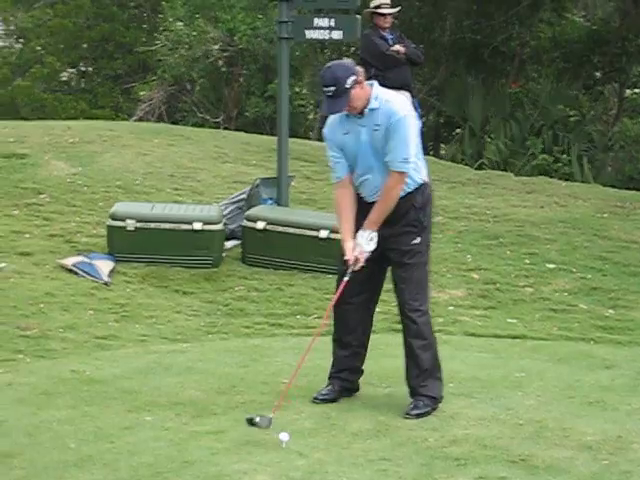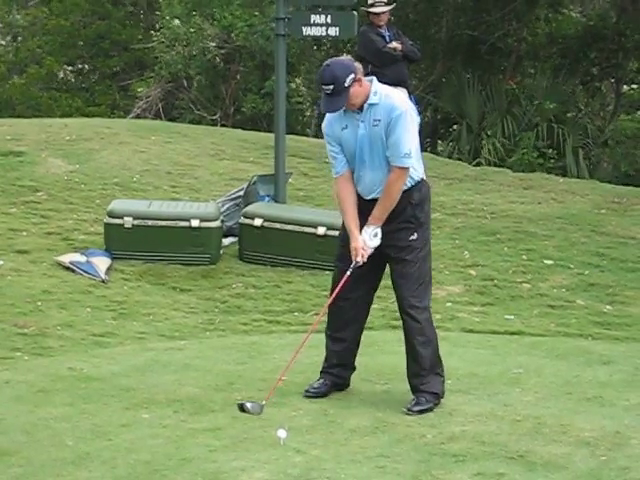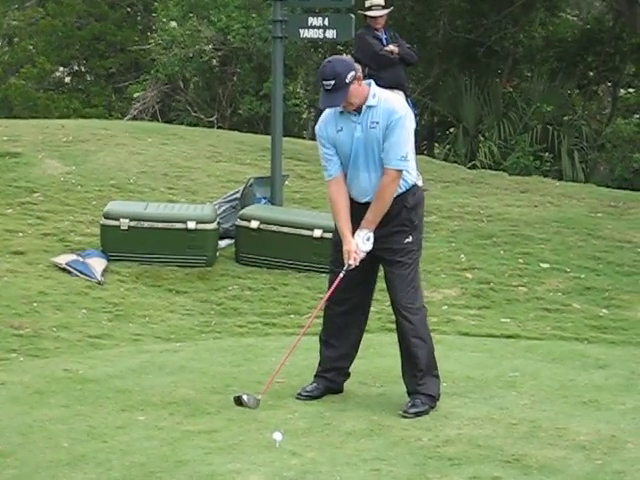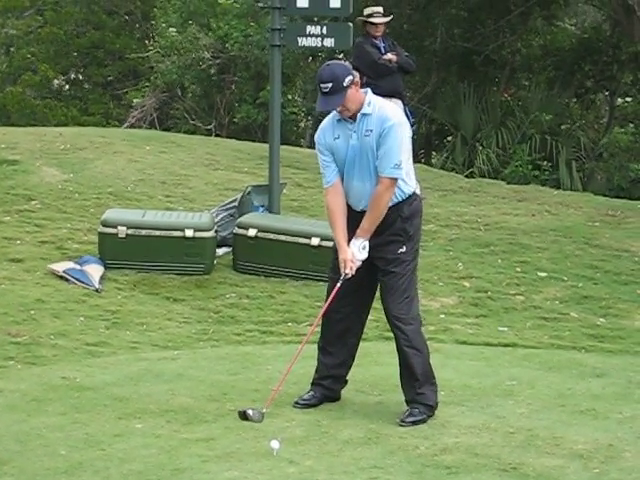
dt=0.7s
person 1, frame 1
left shoulder: (397, 111)
right shoulder: (334, 126)
left elbow: (397, 177)
right elbow: (344, 184)
left wrist: (369, 230)
right wrist: (348, 238)
left hip: (406, 207)
right hip: (365, 206)
left knee: (412, 302)
right knee: (351, 296)
left ankle: (426, 389)
right ankle: (344, 376)
person 1, frame 2
left shoulder: (397, 107)
right shoulder: (332, 122)
left elbow: (399, 172)
right elbow: (343, 179)
left wrist: (375, 225)
right wrist: (355, 233)
left hip: (404, 205)
right hip: (361, 205)
left knee: (412, 299)
right knee: (346, 292)
left ankle: (428, 385)
right ankle: (336, 371)
person 1, frame 3
left shoulder: (394, 110)
right shoulder: (327, 123)
left elbow: (392, 176)
right elbow: (336, 182)
left wrist: (367, 230)
right wrist: (348, 237)
left hip: (398, 209)
right hip: (355, 209)
left knee: (406, 300)
right knee: (341, 298)
left ankle: (424, 388)
right ankle: (331, 375)
person 1, frame 4
left shoulder: (390, 119)
right shoulder: (326, 132)
left elbow: (387, 185)
right elbow: (334, 191)
left wrist: (362, 240)
right wrist: (343, 246)
left hip: (397, 218)
right hip: (355, 217)
left knee: (400, 310)
right knee: (340, 307)
left ankle: (422, 397)
right ankle: (327, 383)
person 2, frame 1
left shoulder: (398, 36)
right shoulder: (369, 36)
left elbow: (419, 57)
right elbow: (386, 57)
left wrist: (404, 51)
right wrist: (408, 55)
left hip: (404, 92)
person 2, frame 2
left shoulder: (395, 32)
right shoulder: (366, 32)
left elbow: (416, 53)
right elbow: (382, 55)
left wrist: (400, 48)
right wrist: (402, 55)
left hip: (400, 87)
person 2, frame 3
left shoulder: (392, 35)
right shoulder: (363, 36)
left elbow: (413, 57)
right elbow: (380, 59)
left wrist: (397, 51)
right wrist: (400, 56)
left hip: (398, 90)
person 2, frame 4
left shoulder: (390, 43)
right shoulder: (361, 44)
left elbow: (411, 64)
right elbow: (377, 67)
left wrist: (395, 59)
right wrist: (397, 65)
left hip: (396, 99)
